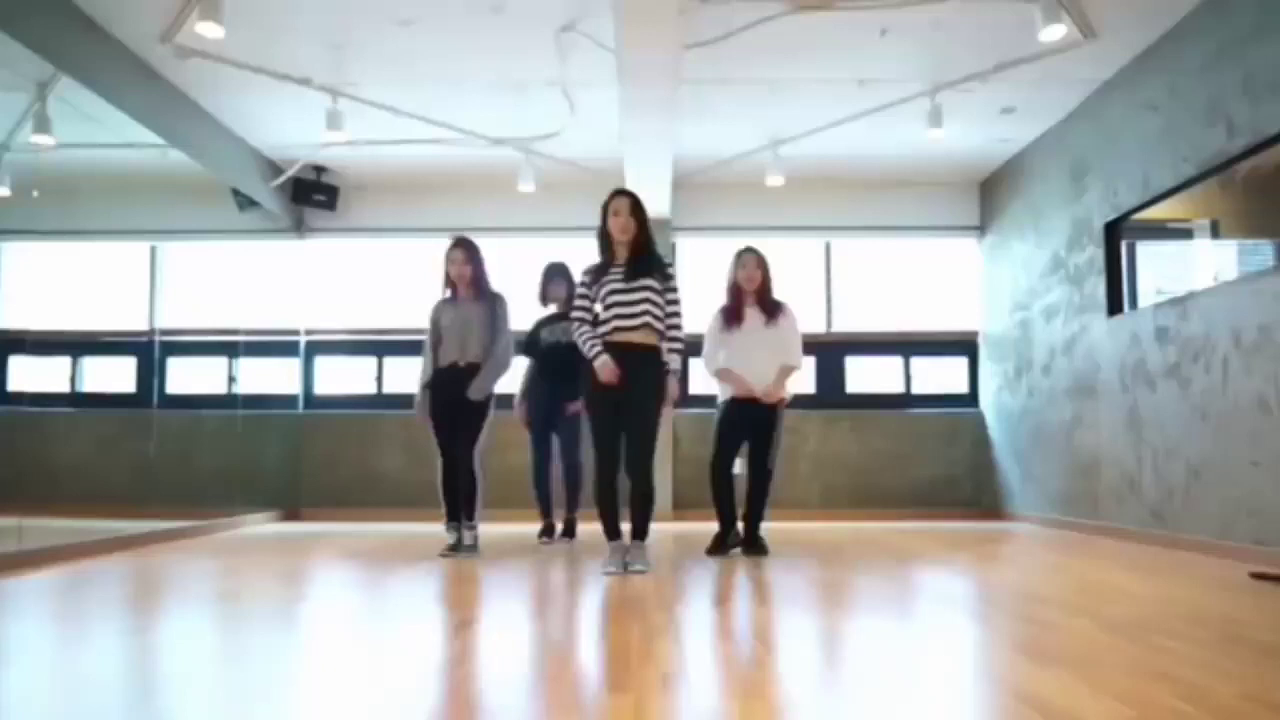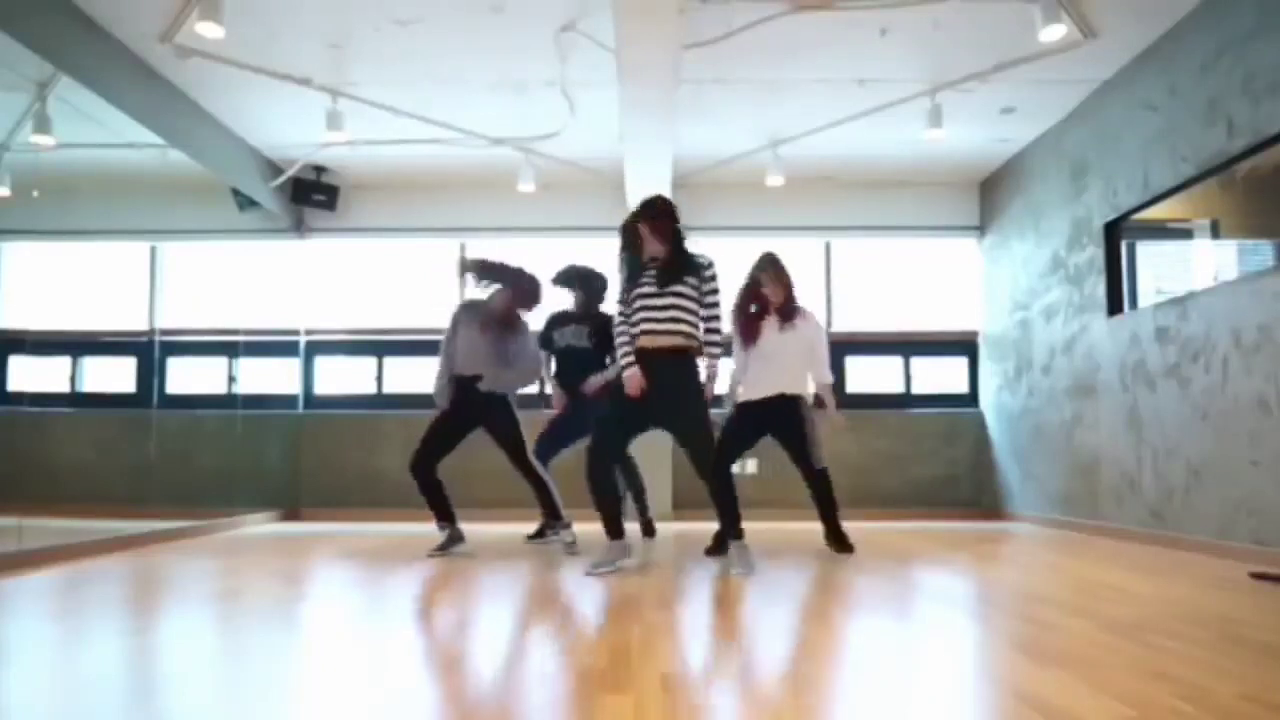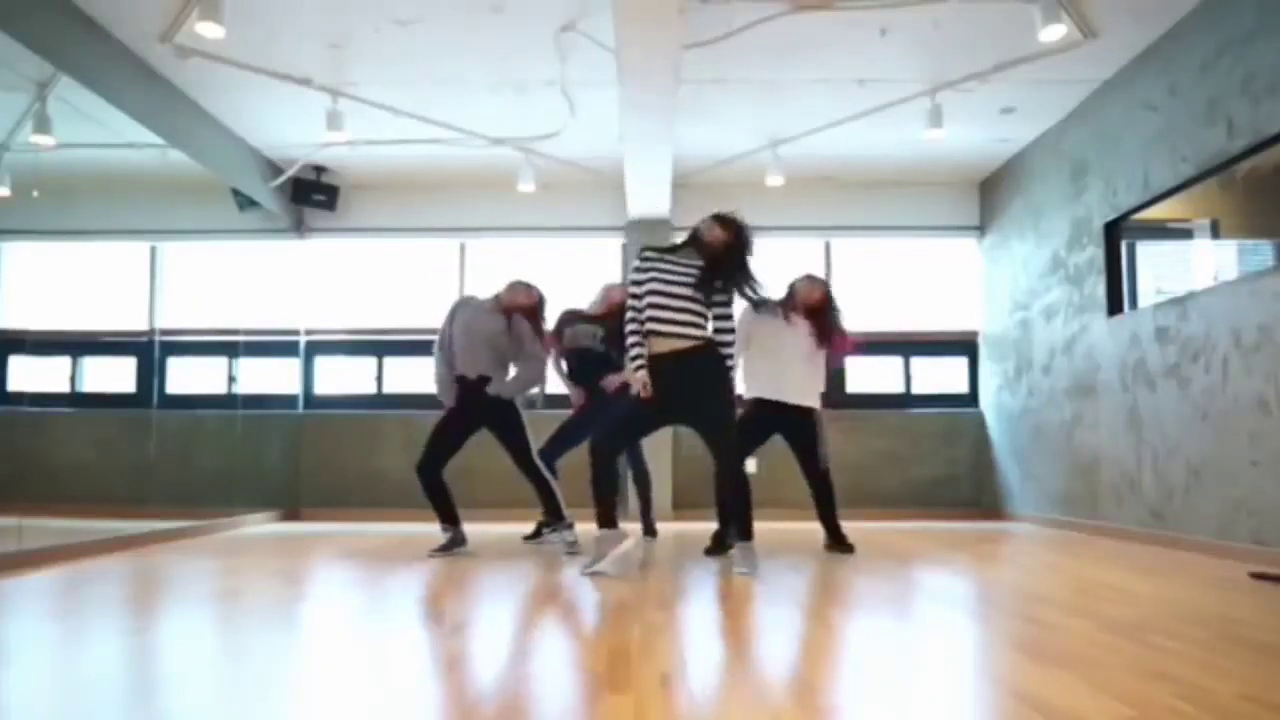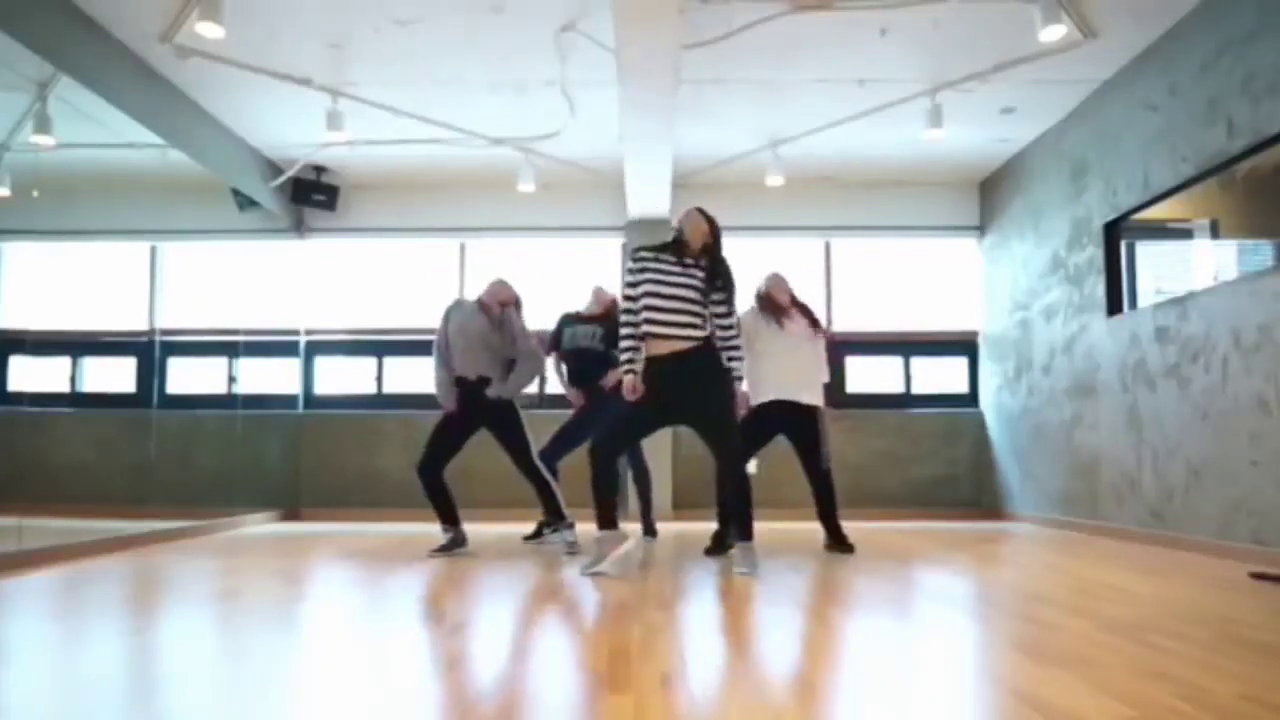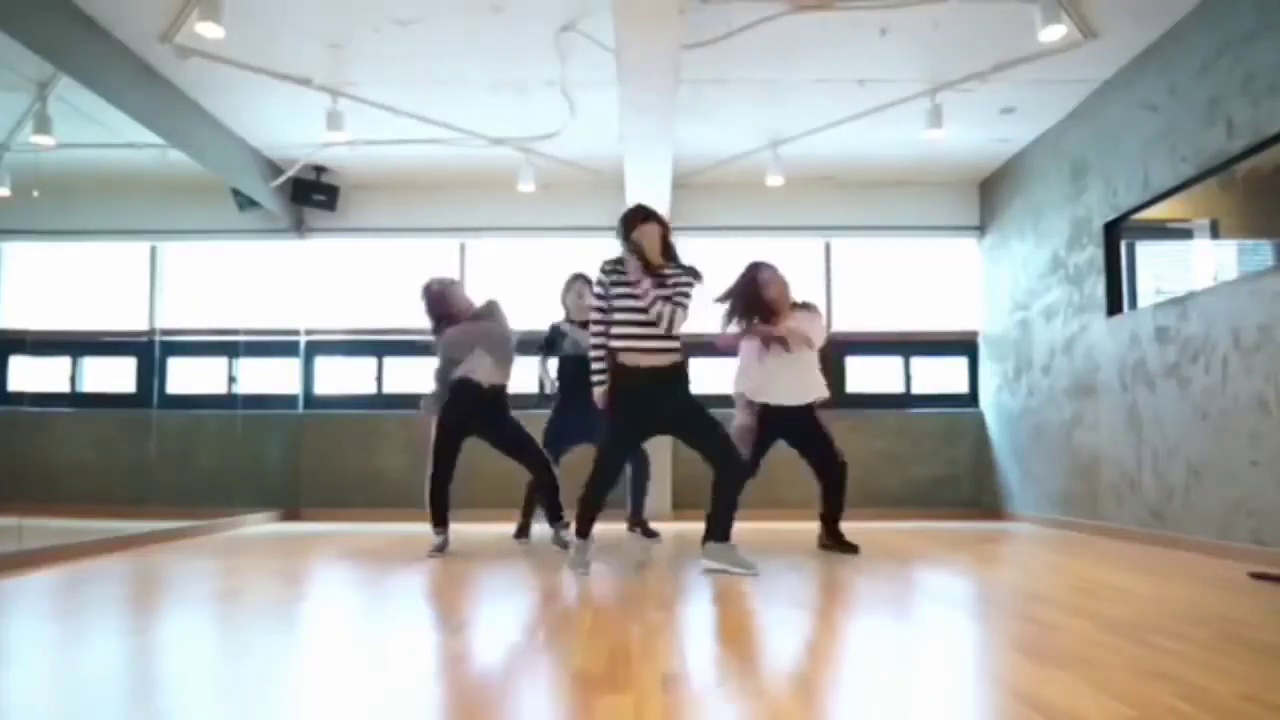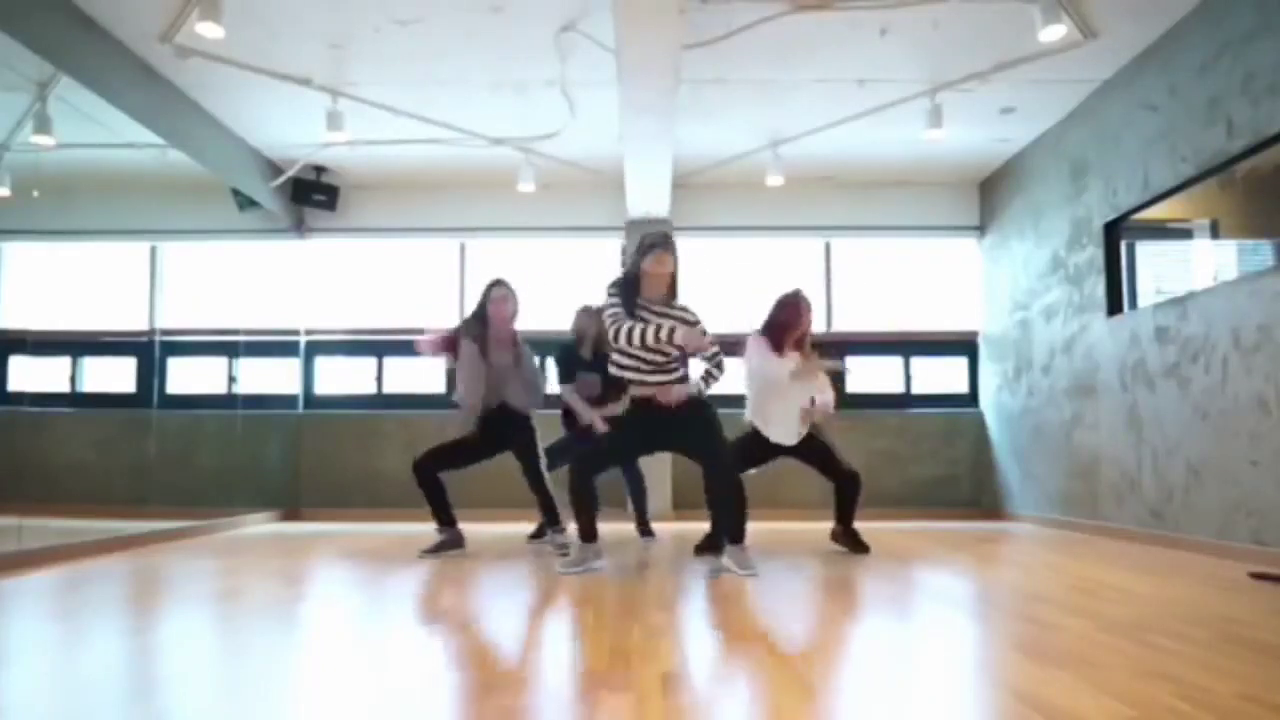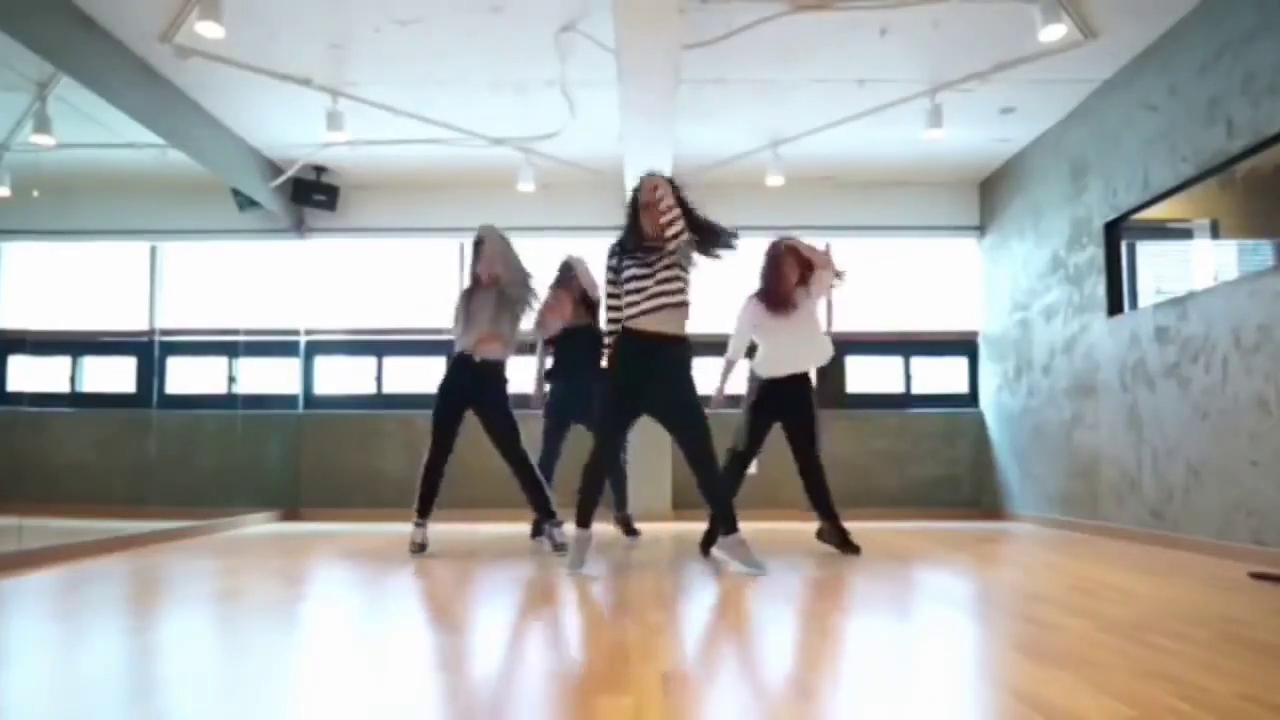
dt=0.5s
person 1, frame 1
left shoulder: (660, 268)
right shoulder: (593, 274)
left elbow: (674, 325)
right elbow: (580, 323)
left wrist: (673, 373)
right wrist: (598, 357)
left hip: (647, 367)
right hip: (607, 366)
left knee: (640, 462)
right knee: (607, 461)
left ankle: (638, 544)
right ankle: (614, 545)
person 1, frame 2
left shoulder: (699, 269)
right shoulder: (633, 274)
left elbow: (712, 324)
right elbow: (620, 326)
left wrist: (711, 374)
right wrist: (628, 368)
left hip: (677, 372)
right hip: (639, 375)
left knee: (706, 460)
right knee: (599, 456)
left ankle: (736, 543)
right ankle: (616, 543)
person 1, frame 3
left shoulder: (717, 275)
right shoulder: (648, 260)
left elbow: (725, 332)
right elbow: (633, 317)
left wrist: (728, 384)
right wrist: (637, 366)
left hip: (703, 370)
right hip: (659, 374)
left knee: (728, 458)
right knee: (603, 445)
left ankle: (744, 545)
right ankle: (609, 536)
person 1, frame 4
left shoulder: (712, 271)
right shoulder: (641, 260)
left elbow: (727, 329)
right elbow: (628, 318)
left wrist: (737, 382)
right wrist: (628, 370)
left hip: (702, 370)
right hip: (657, 376)
left knee: (730, 458)
right knee: (602, 447)
left ankle: (743, 544)
right ankle: (609, 537)
person 1, frame 5
left shoulder: (682, 276)
right shoulder: (610, 273)
left elbow: (670, 325)
right elbow: (596, 330)
left wrist: (644, 282)
right wrist: (601, 383)
left hip: (671, 388)
right hip: (629, 388)
left knee: (728, 459)
right knee: (605, 470)
left ankle: (717, 545)
right ankle: (581, 543)
person 1, frame 6
left shoulder: (683, 315)
right shoulder: (619, 296)
left elbow: (716, 360)
right elbow: (621, 334)
left wrist: (692, 388)
right wrist: (673, 334)
left hip: (683, 411)
right hip: (642, 414)
left knee: (722, 470)
right knee: (582, 468)
left ankle: (735, 547)
right ankle: (588, 546)
person 1, frame 7
left shoulder: (683, 242)
right shoulder: (621, 253)
left elbow: (672, 237)
right elbow: (612, 317)
left wrist: (664, 195)
right wrist: (612, 363)
left hip: (672, 359)
right hip: (631, 355)
left knee: (701, 454)
right knee: (604, 450)
left ankle: (729, 539)
right ankle: (580, 537)
person 2, frame 1
left shoulder: (493, 302)
right shoulder: (441, 308)
left elbow: (503, 349)
right elbow: (430, 352)
left wrist: (482, 384)
right wrist: (423, 393)
left hip: (474, 386)
right hip: (444, 385)
left knee: (466, 455)
right knee: (449, 459)
left ankle: (469, 529)
right ankle: (455, 531)
person 2, frame 2
left shoulder: (515, 327)
right shoulder: (468, 311)
left elbow: (531, 369)
right elbow: (447, 359)
left wrist: (492, 384)
right wrist: (444, 395)
left hip: (493, 400)
right hip: (460, 398)
left knee: (524, 462)
right knee: (420, 464)
left ankle: (561, 528)
right ankle: (450, 530)
person 2, frame 3
left shoulder: (517, 324)
right shoulder: (464, 307)
left elbow: (535, 365)
right elbow: (443, 349)
left wrist: (503, 389)
right wrist: (447, 390)
left hip: (494, 399)
right hip: (463, 399)
left knee: (529, 464)
right knee: (427, 467)
left ankle: (563, 528)
right ankle: (454, 533)
person 2, frame 4
left shoulder: (506, 317)
right shoulder: (457, 310)
left elbow: (533, 358)
right elbow: (441, 355)
left wrist: (505, 389)
right wrist: (446, 394)
left hip: (493, 399)
right hip: (463, 399)
left knee: (529, 465)
right knee: (428, 468)
left ankle: (564, 529)
right ankle: (454, 533)
person 2, frame 5
left shoulder: (491, 314)
right shoulder: (449, 334)
left elbow: (502, 339)
right wrist: (436, 401)
left hip: (491, 408)
right hip: (456, 408)
left knee: (540, 464)
right knee: (439, 476)
left ankle: (559, 528)
right ankle: (441, 535)
person 2, frame 6
left shoulder: (520, 346)
right shoulder: (471, 338)
left elbow: (534, 394)
right elbow: (469, 372)
left hip: (515, 422)
right hip: (483, 426)
left knee: (533, 472)
right knee: (423, 467)
left ankle: (555, 530)
right ankle: (450, 533)
person 2, frame 7
left shoulder: (511, 291)
right shoulder: (467, 297)
left elbow: (513, 270)
left wrist: (493, 238)
left hip: (490, 379)
right hip: (459, 374)
left knee: (515, 455)
right knee: (438, 452)
left ankle: (551, 523)
right ankle: (420, 524)
person 3, frame 1
left shoulder: (780, 312)
right shoulder: (723, 315)
left elbow: (793, 355)
right elbow: (710, 359)
left wrist: (777, 385)
right wrist: (736, 381)
left hip: (769, 400)
right hip: (734, 399)
left knee: (761, 467)
right knee: (720, 464)
left ankle: (752, 531)
right ankle: (728, 530)
person 3, frame 2
left shoulder: (804, 320)
right shoulder: (748, 322)
left elbow: (821, 365)
right elbow: (740, 364)
left wrist: (830, 406)
right wrist: (733, 390)
left hip: (789, 402)
right hip: (752, 403)
left knee: (813, 468)
right knee: (718, 462)
left ankle: (833, 530)
person 3, frame 3
left shoulder: (816, 331)
right shoulder: (759, 313)
left elbow: (817, 375)
right elbow: (734, 349)
left hip: (802, 407)
right hip: (763, 403)
left knee: (817, 471)
left ankle: (833, 534)
right ankle: (725, 532)
person 3, frame 4
left shoulder: (810, 322)
right shoulder: (753, 319)
left elbow: (819, 368)
left wrist: (816, 401)
left hip: (805, 406)
right hip: (768, 405)
left knee: (819, 470)
left ankle: (834, 534)
right ankle: (725, 533)
person 3, frame 5
left shoulder: (808, 314)
right shoulder: (754, 329)
left elbow: (812, 342)
right elbow: (744, 377)
left wrist: (771, 330)
right wrist: (742, 414)
left hip: (801, 410)
right hip: (765, 411)
left knee: (835, 466)
left ankle: (830, 532)
person 3, frame 6
left shoulder: (806, 354)
right shoulder: (759, 343)
left elbow: (825, 401)
right elbow: (785, 371)
left wrist: (814, 412)
right wrist: (817, 366)
left hip: (800, 434)
right hip: (763, 433)
left knee: (849, 478)
left ankle: (843, 529)
right ankle: (718, 533)
person 3, frame 7
left shoulder: (808, 294)
right shoulder: (757, 304)
left elbow: (828, 268)
right elbow: (736, 347)
left wrist: (799, 246)
right wrist: (721, 385)
left hip: (799, 386)
right hip: (767, 386)
left knee: (808, 458)
right knee: (740, 456)
left ankle: (830, 526)
right ankle: (716, 527)
person 4, frame 1
right shoulder: (541, 326)
right elbow: (533, 364)
left wrist: (585, 396)
right wrist: (521, 397)
left hip: (569, 399)
right hip: (541, 399)
left knee: (569, 456)
right knee: (540, 460)
left ankle: (570, 518)
right ankle: (547, 521)
person 4, frame 2
left shoulder: (602, 322)
right shoulder: (556, 321)
right elbow: (546, 360)
left wrist: (602, 378)
right wrist: (554, 388)
left hip: (599, 400)
right hip: (572, 403)
left knee: (620, 458)
right knee: (540, 453)
left ankle: (645, 519)
right ankle: (550, 522)
person 4, frame 3
left shoulder: (616, 325)
right shoulder: (568, 319)
right elbow: (556, 356)
left wrist: (622, 376)
right wrist: (571, 386)
left hip: (616, 399)
right hip: (590, 403)
left knee: (635, 459)
right knee: (546, 456)
left ankle: (647, 520)
person 4, frame 4
left shoulder: (613, 323)
right shoulder: (567, 321)
right elbow: (556, 358)
left wrist: (619, 372)
right wrist: (567, 388)
left hip: (615, 400)
right hip: (588, 404)
left knee: (635, 459)
right knee: (546, 458)
left ankle: (647, 520)
right ankle: (550, 521)
person 4, frame 5
right shoulder: (557, 329)
right elbow: (543, 361)
right wrist: (549, 382)
left hip: (600, 410)
right hip: (568, 412)
left knee: (639, 458)
left ankle: (636, 519)
right ankle: (525, 522)
person 4, frame 6
left shoulder: (609, 358)
right shoulder: (566, 353)
left elbow: (626, 401)
right elbow: (566, 392)
left wrist: (597, 413)
right wrist: (591, 418)
left hip: (609, 429)
right hip: (578, 432)
left knee: (631, 470)
left ankle: (642, 522)
person 4, frame 7
left shoulder: (589, 304)
right shoulder: (551, 309)
left elbow: (593, 291)
right elbow: (543, 347)
left wrist: (579, 265)
right wrist: (539, 385)
left hip: (593, 391)
right hip: (562, 392)
right knee: (548, 456)
left ankle: (622, 515)
right ankle: (542, 519)
